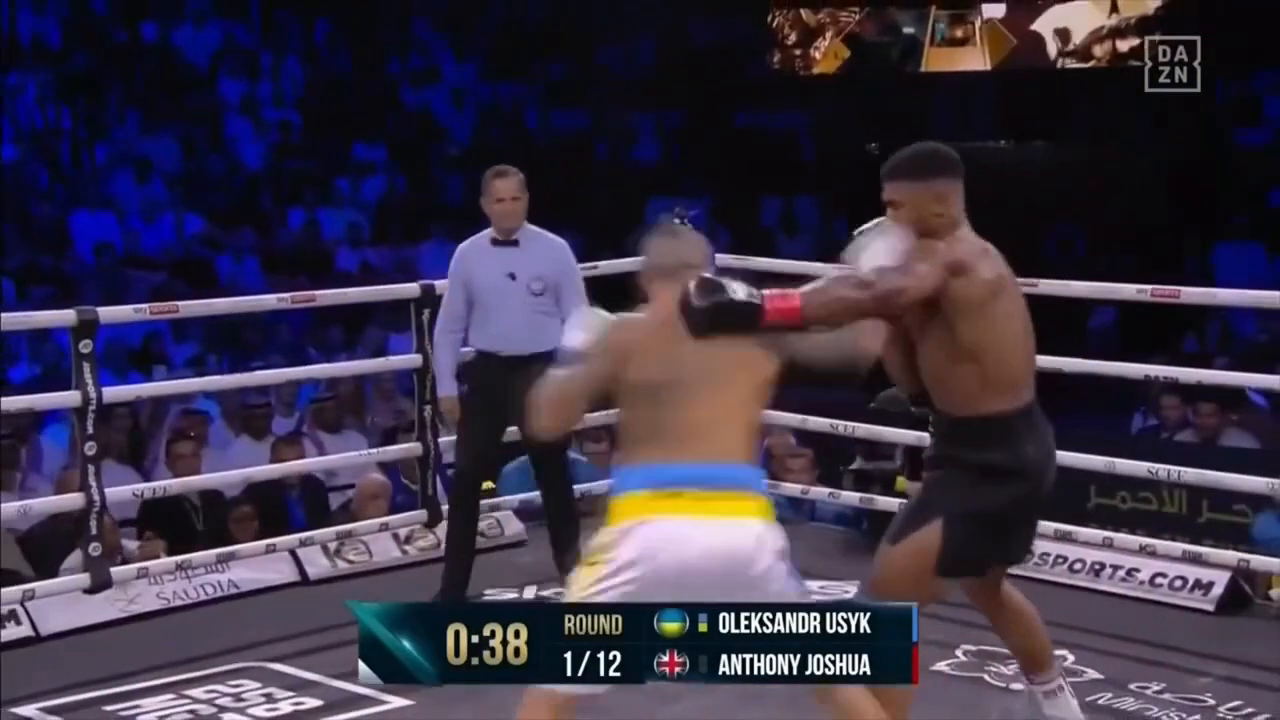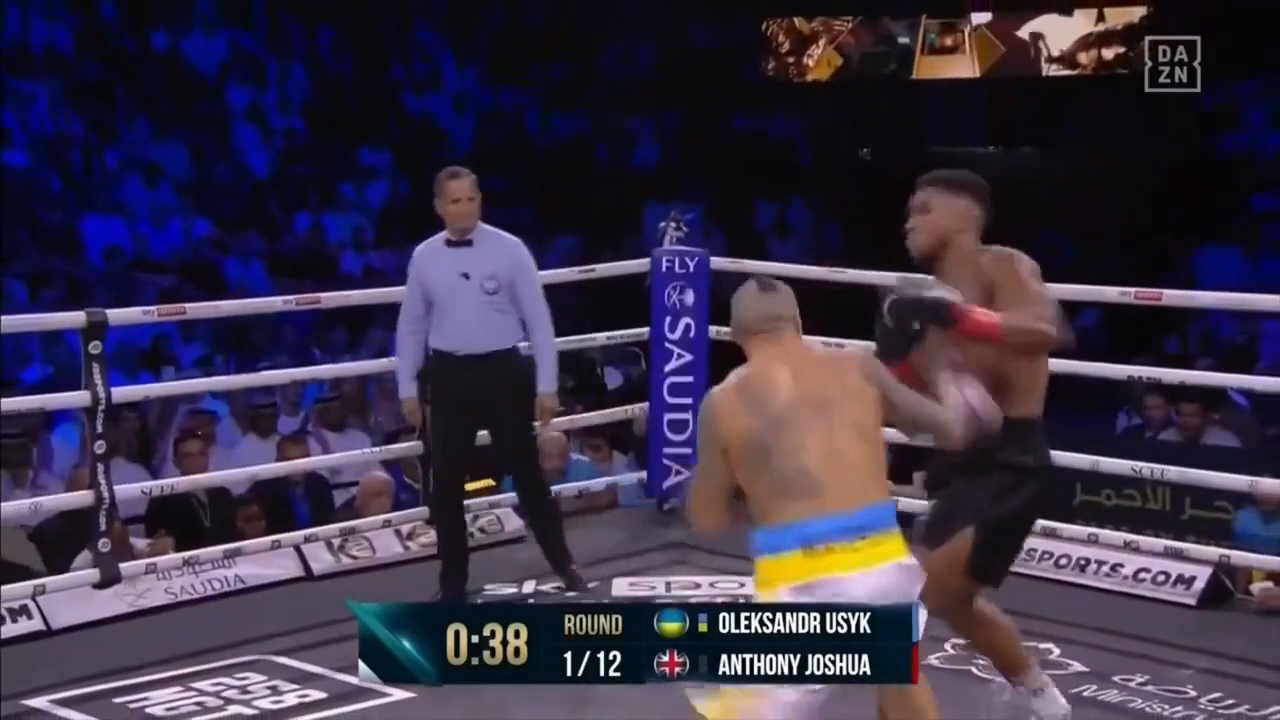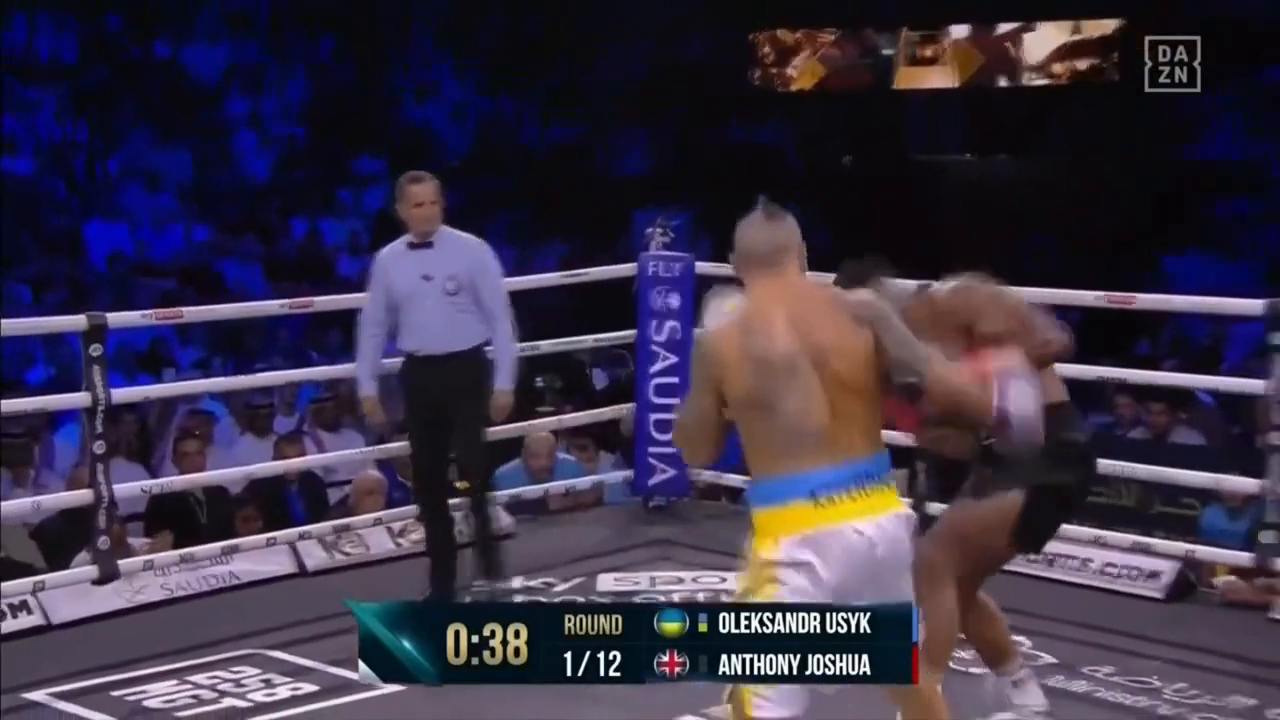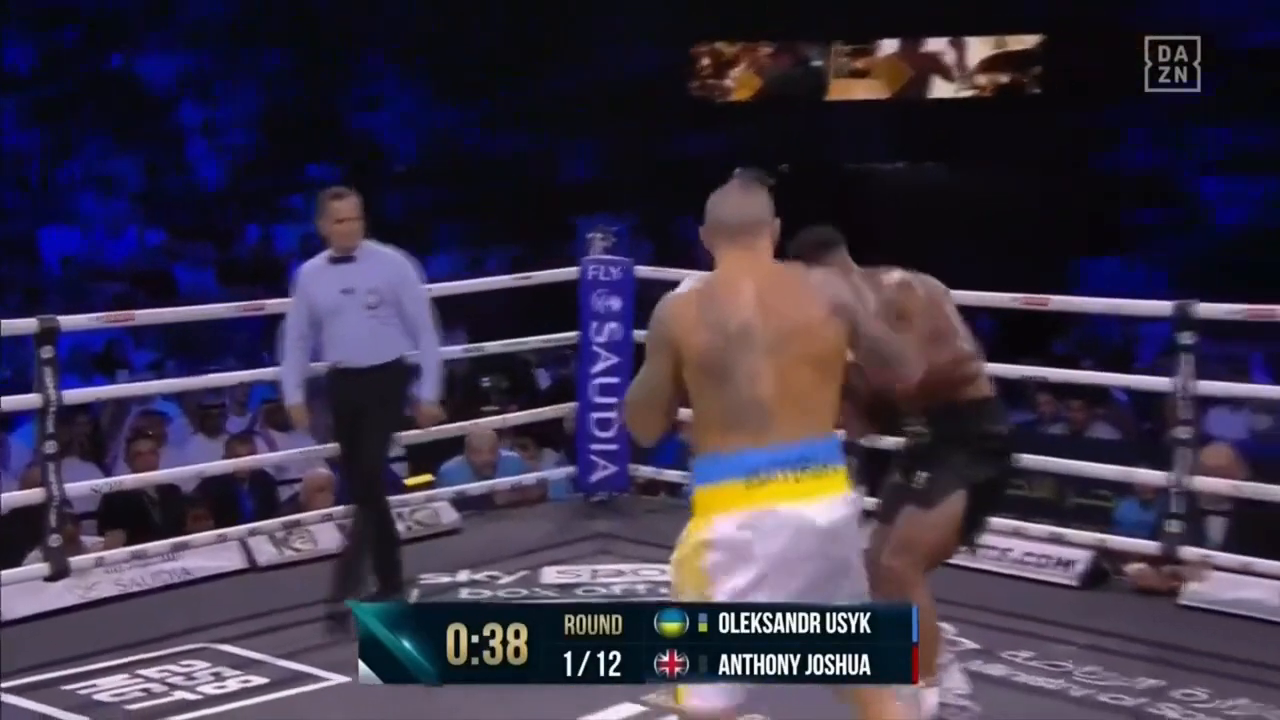
dt=0.4s
person 1, frame 1
left shoulder: (948, 261)
right shoulder: (931, 273)
left elbow: (866, 297)
right elbow: (906, 377)
left wrist: (754, 307)
left hip: (988, 459)
right hip: (1018, 447)
left knee: (882, 605)
right knee: (983, 586)
person 1, frame 2
left shoulder: (1001, 267)
right shoulder: (927, 296)
left elbow: (1045, 333)
right elbow: (924, 398)
left wrist: (957, 316)
right wrist: (899, 344)
left hip: (1008, 462)
right hip: (961, 459)
right knee: (954, 599)
person 1, frame 3
left shoulder: (956, 301)
right shoulder: (920, 336)
left elbow: (1053, 342)
right elbow: (944, 434)
left hip: (1050, 450)
right hip: (1010, 450)
left knee: (935, 556)
right knee: (958, 582)
person 1, frame 4
left shoulder: (904, 290)
left elbow: (961, 364)
right elbow: (872, 411)
left hip: (971, 440)
right hip: (927, 439)
left knee: (900, 564)
right knee: (885, 567)
person 2, frame 1
left shoulder: (626, 335)
right shoulder: (760, 331)
left elbow: (545, 421)
right elbow: (863, 345)
left wrist: (567, 355)
left hip: (652, 530)
right hip: (747, 526)
person 2, frame 2
left shoulder: (721, 403)
right shoulder: (857, 369)
left elbow: (708, 519)
right elbow: (950, 429)
right wrist: (968, 406)
left hip: (797, 581)
right hip: (885, 564)
person 2, frame 3
left shoulder: (718, 342)
right shoulder: (860, 312)
left elbow: (695, 451)
right elbow: (947, 385)
right wrist: (995, 398)
left hip: (797, 534)
right hip: (882, 517)
person 2, frame 4
left shoulder: (681, 312)
right shoulder: (828, 294)
left elbow: (645, 426)
right elbow: (902, 372)
left hip: (738, 514)
right hip: (826, 502)
person 3, frame 1
left shoulder: (554, 250)
right shoulder: (468, 255)
right elbow: (449, 325)
right wrist: (446, 386)
left hip: (540, 372)
right hip: (488, 373)
left knee: (554, 477)
right knee: (467, 480)
left ankle: (572, 573)
right ankle: (453, 588)
person 3, frame 2
left shoulder: (509, 249)
right shoulder: (423, 257)
left elbow: (538, 320)
right elbow: (410, 326)
left wrist: (546, 386)
right wrist: (408, 388)
left hip: (501, 371)
right hip: (447, 375)
left knee: (524, 471)
right knee: (444, 482)
left ankle: (562, 564)
right ankle: (453, 583)
person 3, frame 3
left shoulder: (471, 251)
right shoulder: (387, 261)
left elbow: (500, 319)
right elbow: (373, 326)
left wrist: (504, 383)
right wrist: (367, 386)
left hip: (465, 370)
right hip: (419, 374)
left knee: (472, 469)
right knee: (427, 479)
left ankle: (488, 565)
right ankle: (442, 579)
person 3, frame 4
left shoulder: (393, 264)
right shoulder: (309, 275)
left elbow: (424, 330)
right elbow: (296, 339)
left wrist: (429, 393)
right wrist: (294, 395)
left hip: (385, 380)
right hip: (343, 385)
left knee: (364, 482)
right knee: (365, 483)
left ankle: (343, 589)
right ankle: (389, 577)
